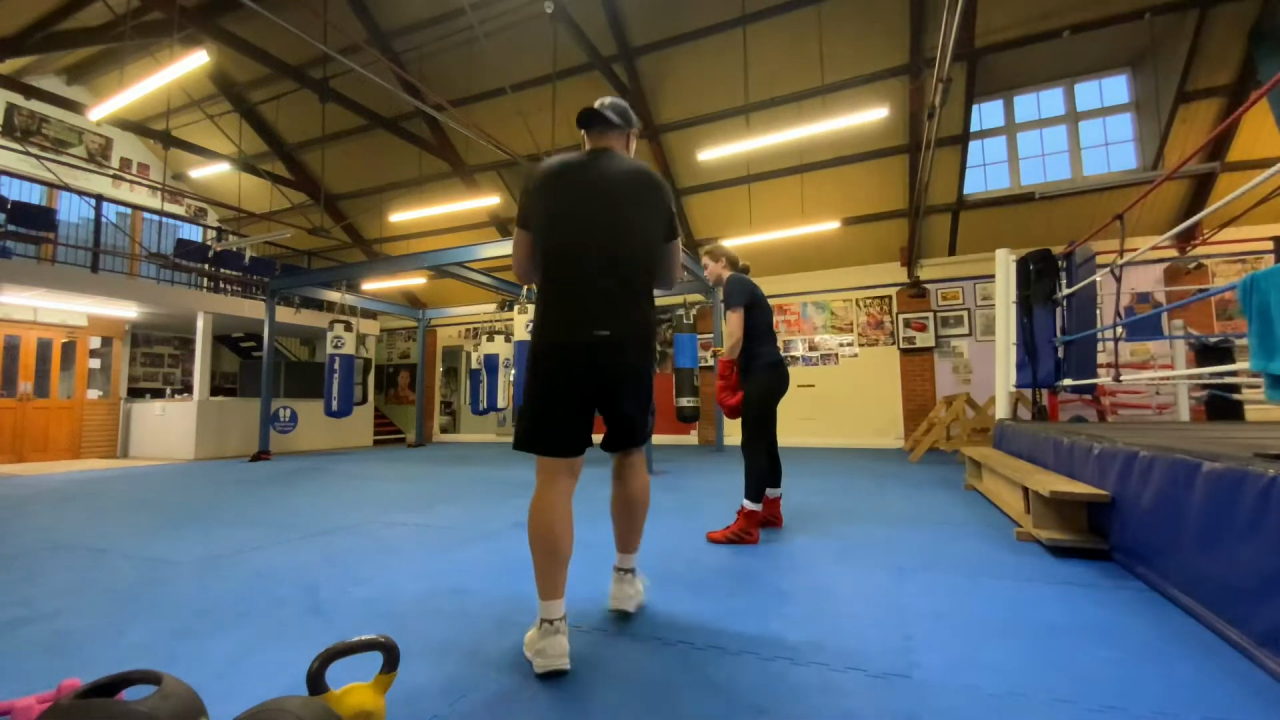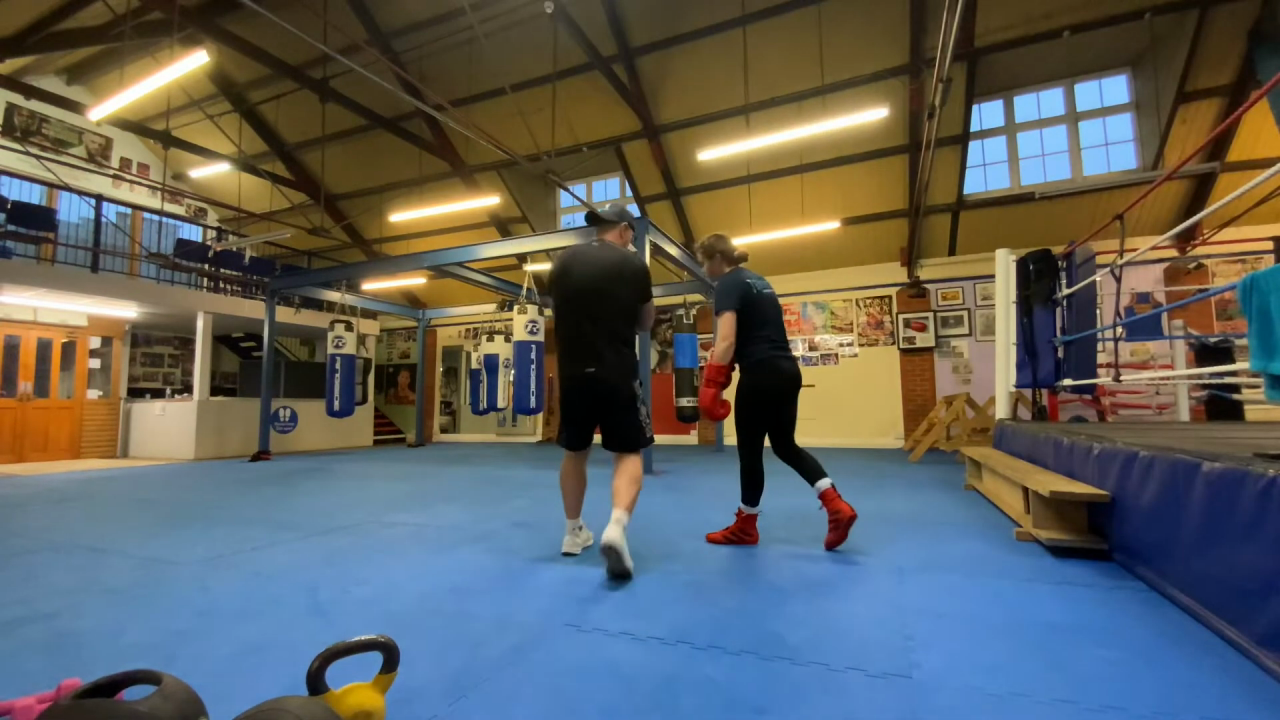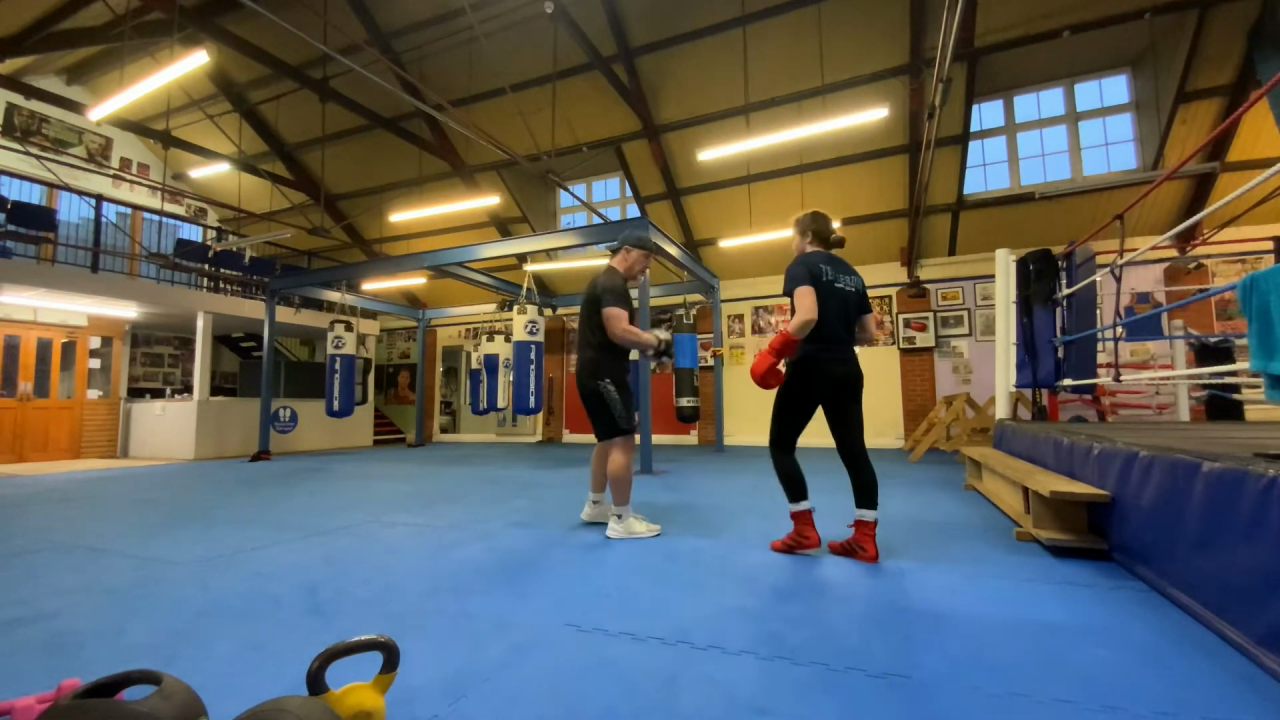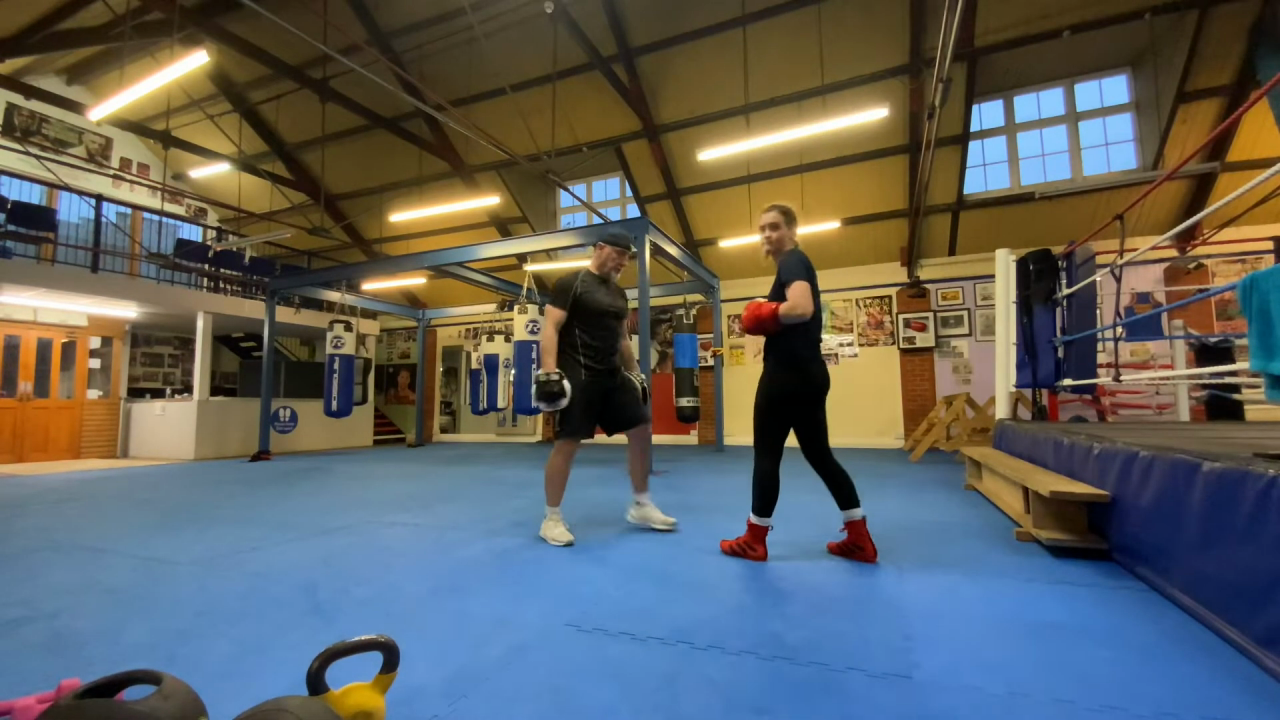
dt=0.7s
person 1, frame 1
left shoulder: (546, 177)
right shoulder: (651, 185)
left elbow: (522, 269)
right elbow: (670, 274)
left hip: (559, 340)
right hip: (629, 342)
left knee: (554, 474)
right knee: (629, 456)
left ankle: (552, 625)
right ankle: (624, 579)
person 1, frame 2
left shoulder: (563, 262)
right shoulder: (633, 265)
right elbow: (645, 323)
left hip: (573, 372)
right hip: (617, 372)
left knee: (575, 453)
right knee: (630, 455)
left ankle: (574, 533)
right ankle: (615, 531)
person 1, frame 3
left shoulder: (611, 284)
right shoulder: (611, 283)
right elbow: (619, 332)
left wrist: (650, 340)
right wrist: (656, 342)
left hip: (605, 372)
right hip: (602, 373)
left knee: (611, 440)
right knee: (623, 441)
left ankle: (595, 504)
right ankle: (622, 520)
person 1, frame 4
left shoulder: (617, 292)
right shoulder: (571, 284)
right elbow: (550, 328)
left wrist: (635, 373)
right wrist: (549, 370)
left hip: (613, 375)
right hip: (580, 376)
left knee: (641, 432)
right knee: (566, 444)
left ankle: (641, 506)
right ankle: (551, 519)
person 2, frame 1
left shoulder: (735, 285)
right shoulder: (743, 287)
left elbow: (734, 338)
left wrist: (723, 379)
right wrist: (737, 383)
left hip: (763, 374)
right hip: (769, 373)
left knee: (753, 445)
right knee: (766, 442)
left ankle: (747, 525)
right ankle: (771, 511)
person 2, frame 2
left shoulder: (727, 285)
right shoulder: (756, 280)
left elbow: (726, 340)
left wrist: (709, 384)
right wrist: (722, 368)
left hip: (761, 374)
right hip: (787, 370)
left knee: (750, 450)
right knee: (785, 445)
left ankle: (745, 527)
right ankle: (838, 506)
person 2, frame 3
left shoulder: (802, 266)
right shoulder: (851, 274)
left elbow: (807, 316)
right elbow: (868, 334)
left wrist: (774, 352)
left hip: (810, 370)
right hip: (847, 371)
left knee: (781, 445)
right knee: (854, 451)
left ankle: (804, 529)
right ankle: (865, 538)
person 2, frame 4
left shoulder: (792, 261)
right shoulder: (794, 263)
left elbow: (801, 309)
left wrist: (765, 313)
right wrist: (768, 321)
left hip: (788, 370)
right hip: (811, 371)
left knee: (767, 454)
right knee: (819, 454)
left ankle: (754, 540)
right ankle: (859, 538)
